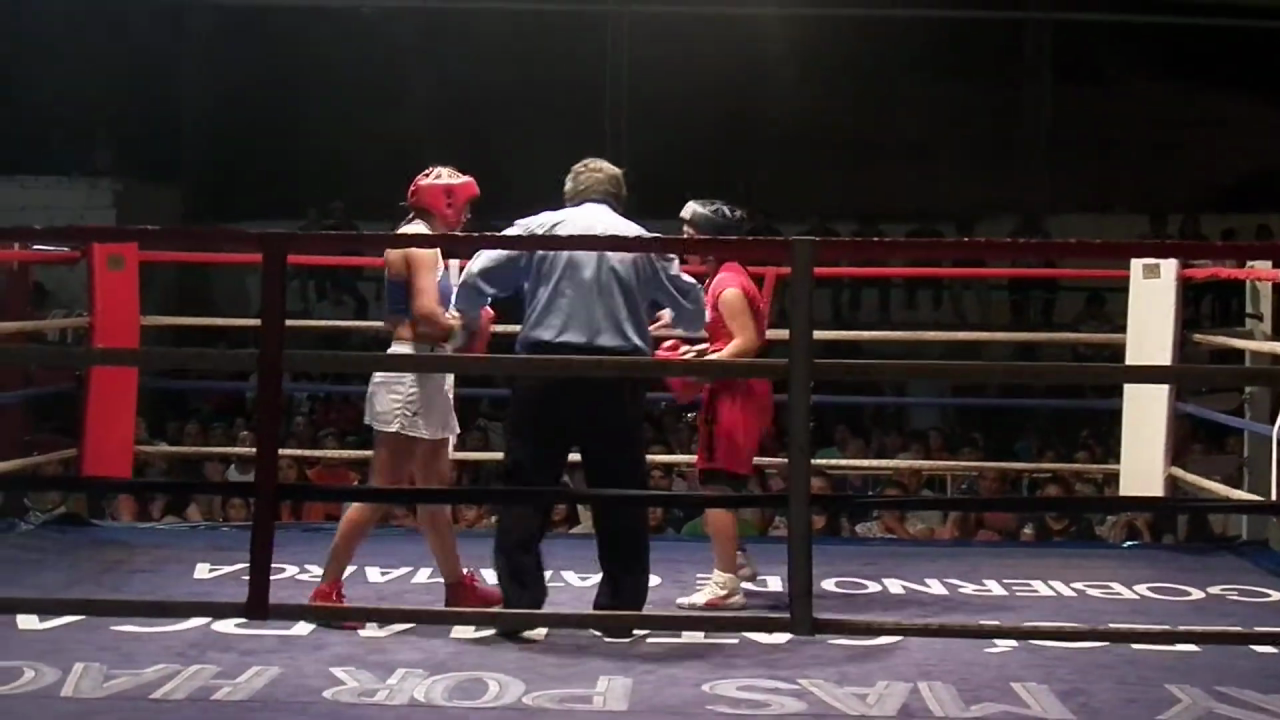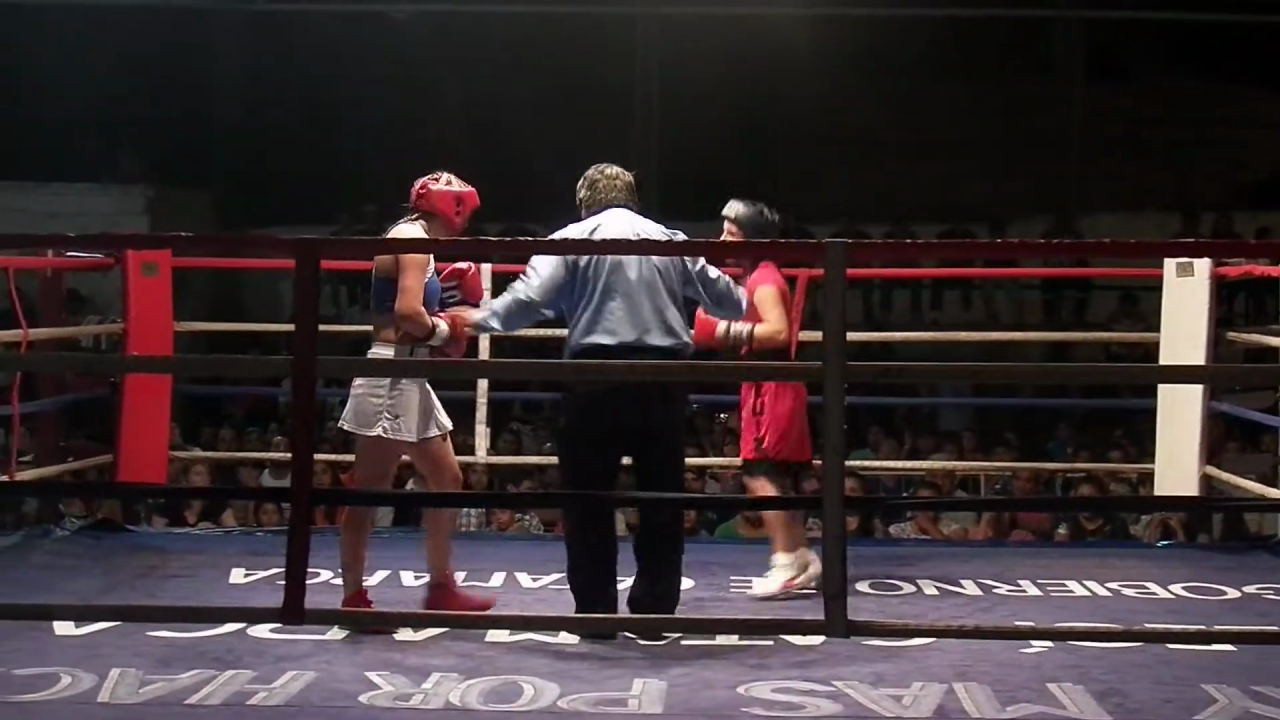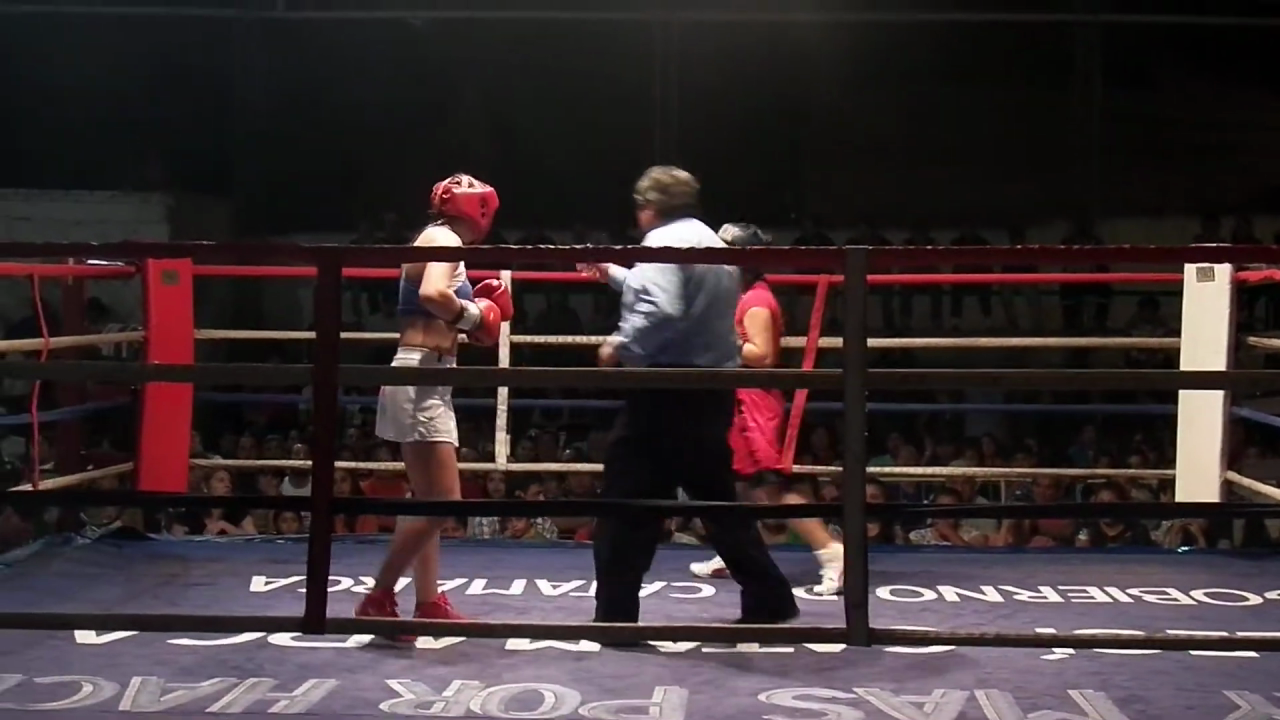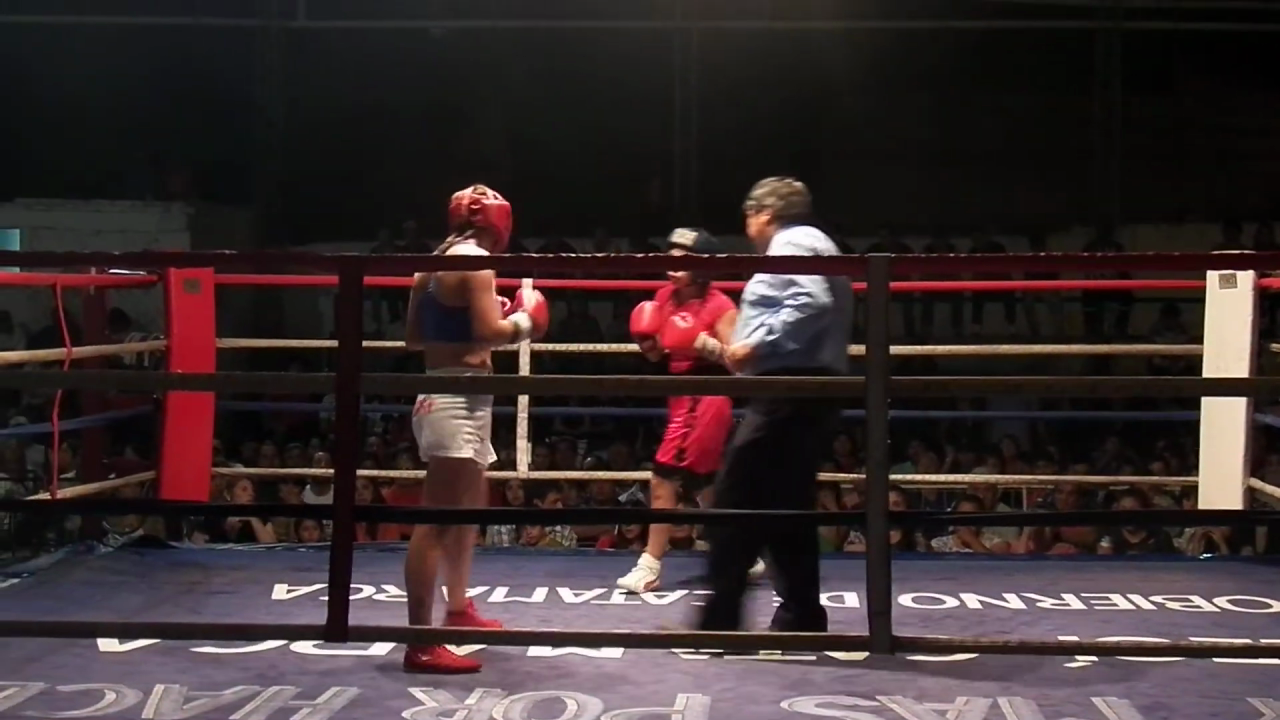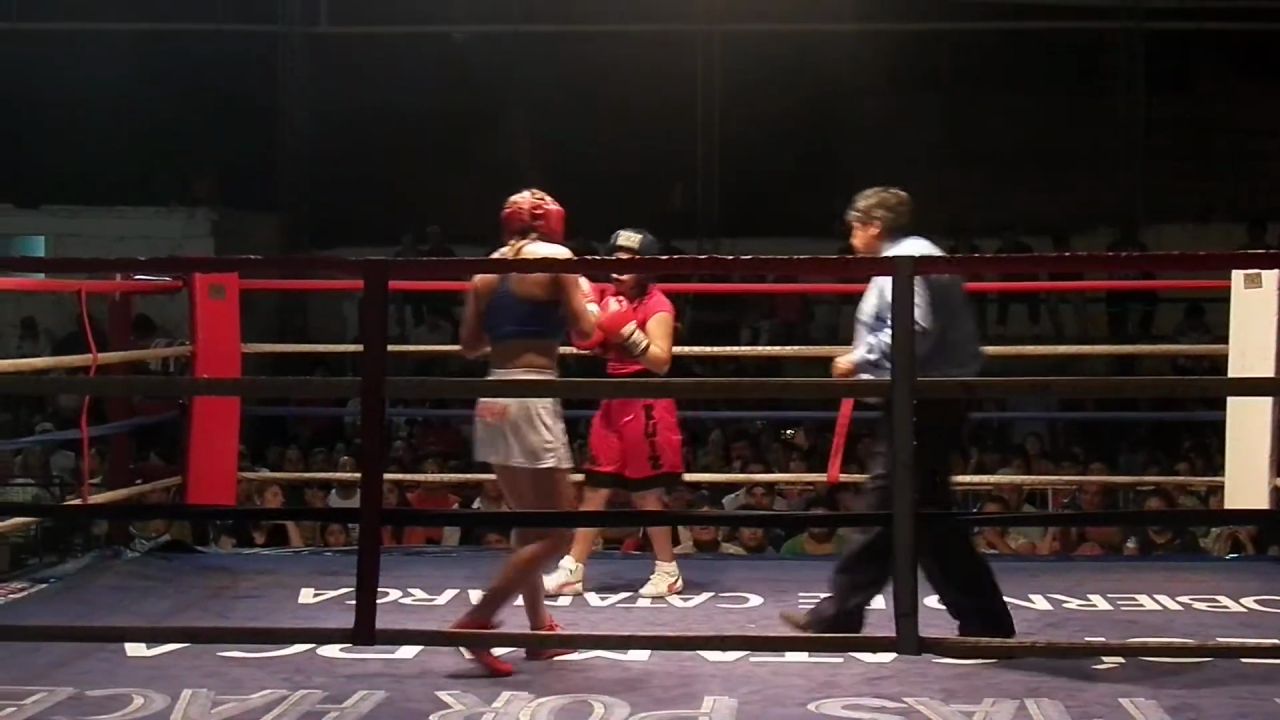
dt=0.4s
person 1, frame 1
left shoulder: (415, 241)
right shoulder: (422, 241)
right elbow: (427, 313)
left wrist: (448, 323)
right wrist: (461, 331)
left hip: (420, 374)
right hip: (411, 374)
left knee: (435, 488)
right knee: (383, 489)
left ankle: (459, 586)
right ankle: (326, 589)
person 1, frame 2
left shoulder: (411, 239)
right shoulder: (413, 238)
right elbow: (407, 311)
left wrist: (445, 299)
right wrist: (443, 333)
left hip: (408, 375)
right hip: (392, 375)
left knee: (446, 480)
right knee: (369, 491)
left ankle: (441, 588)
right ankle: (354, 598)
person 1, frame 3
left shoulder: (433, 243)
right shoulder: (445, 240)
right elbow: (434, 294)
left wrist: (467, 323)
right wrist: (473, 315)
left hip: (424, 378)
right hip: (421, 379)
left knee: (431, 498)
right knee: (442, 499)
left ankle: (429, 603)
right ankle: (381, 595)
person 1, frame 4
left shoulder: (431, 265)
right shoulder: (476, 262)
left elbow: (413, 337)
right elbow: (489, 333)
right wrist: (526, 320)
left hip: (439, 391)
right hip: (460, 397)
left knee: (467, 507)
right knee: (438, 520)
left ankle: (458, 608)
right ankle: (420, 644)
person 1, frame 5
left shoulder: (488, 269)
right shoulder: (554, 257)
left elbow: (469, 341)
right elbow: (585, 331)
right wrist: (588, 301)
left hip: (494, 397)
right hip: (529, 400)
left knee: (533, 523)
right knee: (552, 533)
left ankle: (540, 628)
right ankle: (477, 618)
person 2, frame 1
left shoulder: (537, 229)
right shoulder: (643, 243)
left elbow: (477, 277)
right elbow: (690, 306)
left wrist: (464, 317)
right wrist: (691, 322)
left hip: (547, 375)
right hip: (616, 380)
left knee: (525, 491)
right knee: (620, 498)
left ankle: (519, 606)
right ankle: (620, 609)
person 2, frame 2
left shoulder: (573, 238)
right shoulder: (671, 240)
left elbow: (529, 297)
right elbow: (716, 290)
left wrist: (482, 318)
right wrist: (744, 310)
left hip: (600, 375)
right hip: (663, 376)
left knee: (588, 496)
right knee: (660, 495)
left ankle: (596, 610)
right ankle: (653, 606)
person 2, frame 3
left shoulder: (662, 243)
right shoulder: (713, 246)
left elbow: (660, 310)
left wrist: (620, 345)
right wrist: (613, 274)
left hip: (666, 393)
right hip: (711, 392)
left knee: (623, 503)
right knee: (718, 500)
left ankle: (615, 615)
right ankle: (769, 599)
person 2, frame 4
left shoulder: (792, 245)
right shoulder: (813, 245)
left elbow: (812, 305)
left wrist: (758, 344)
left hip: (788, 391)
right hip: (801, 391)
left knee: (740, 500)
right knee: (787, 507)
left ankle: (718, 616)
right ankle: (798, 614)
person 2, frame 5
left shoulder: (903, 263)
right shoulder: (920, 257)
left elbow: (912, 330)
right elbow: (934, 333)
left wrist: (859, 360)
left hip: (921, 404)
right hip: (929, 401)
left knee: (925, 516)
right knee: (883, 511)
left ankle: (984, 621)
right ankle: (839, 613)
person 3, frame 1
left shoulder: (726, 282)
right shoulder: (722, 276)
left elbow: (747, 342)
left wrist: (699, 362)
right wrist: (687, 347)
left hip: (736, 390)
right hip: (740, 387)
left knee: (715, 483)
right knee: (726, 481)
left ankle: (724, 585)
right ankle: (734, 560)
person 3, frame 2
left shoulder: (762, 278)
right shoulder: (754, 276)
left elbow: (776, 331)
left wrist: (726, 331)
right wrist: (719, 330)
left hip: (770, 385)
right hip: (763, 382)
left knee: (760, 475)
right knee: (778, 477)
left ankle: (788, 562)
right ankle: (803, 561)
person 3, frame 3
left shoulder: (756, 301)
right shoulder: (748, 297)
left elbow: (763, 355)
left hip: (755, 400)
right hip: (747, 399)
left knee: (771, 488)
right knee: (741, 483)
left ankle: (832, 556)
person 3, frame 4
left shoulder: (719, 306)
right shoulder: (665, 297)
right elbow: (655, 353)
left wrist: (701, 343)
right wrist: (645, 337)
left hip: (705, 400)
right hip: (681, 397)
left knee: (664, 482)
right knee: (700, 486)
left ankle: (650, 566)
person 3, frame 5
left shoulder: (657, 306)
right shoulder: (608, 298)
left elbow: (659, 362)
left wrist: (627, 329)
right wrist: (592, 340)
left hip: (644, 406)
right hip: (612, 400)
left knee: (649, 494)
right knee: (595, 489)
left ankle: (668, 573)
right ankle: (570, 571)
